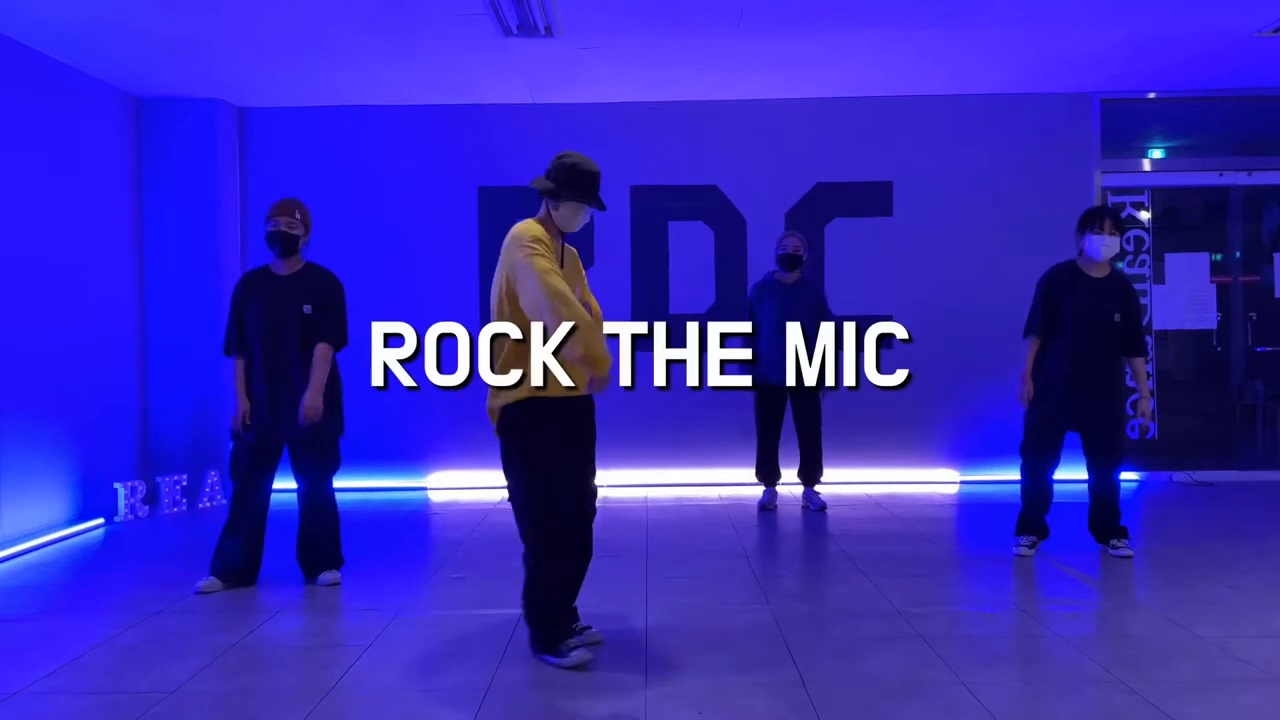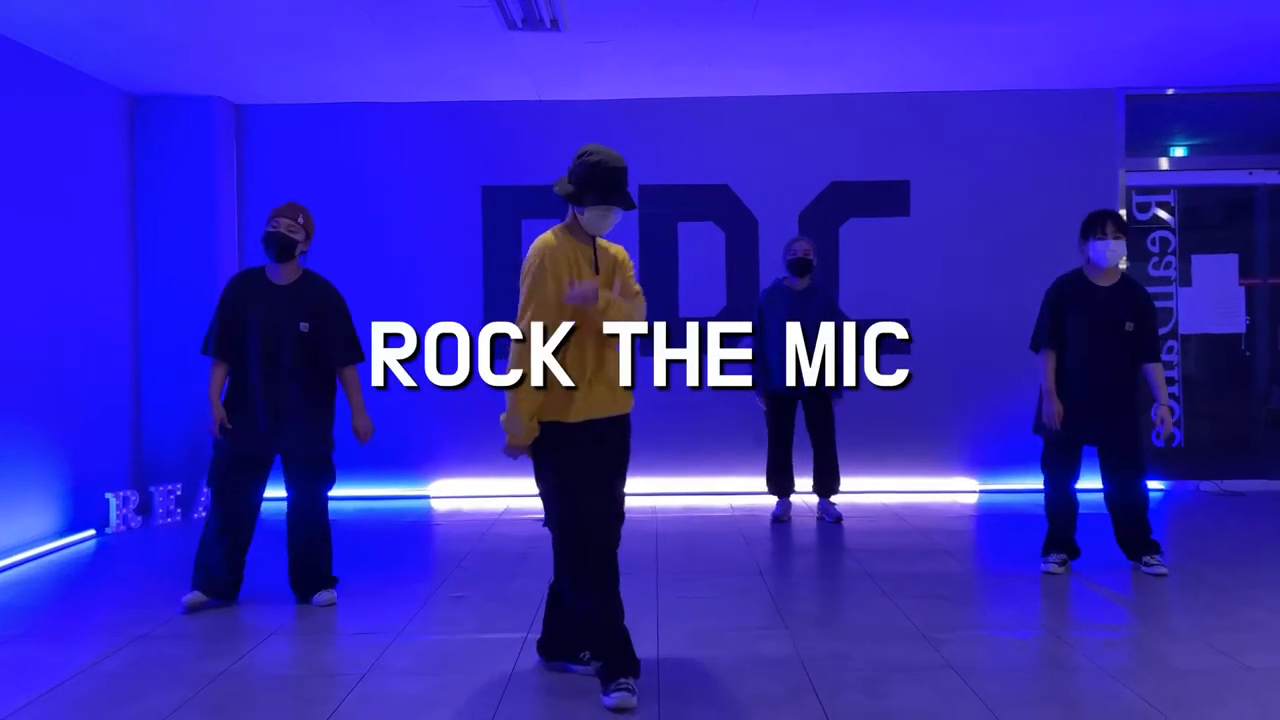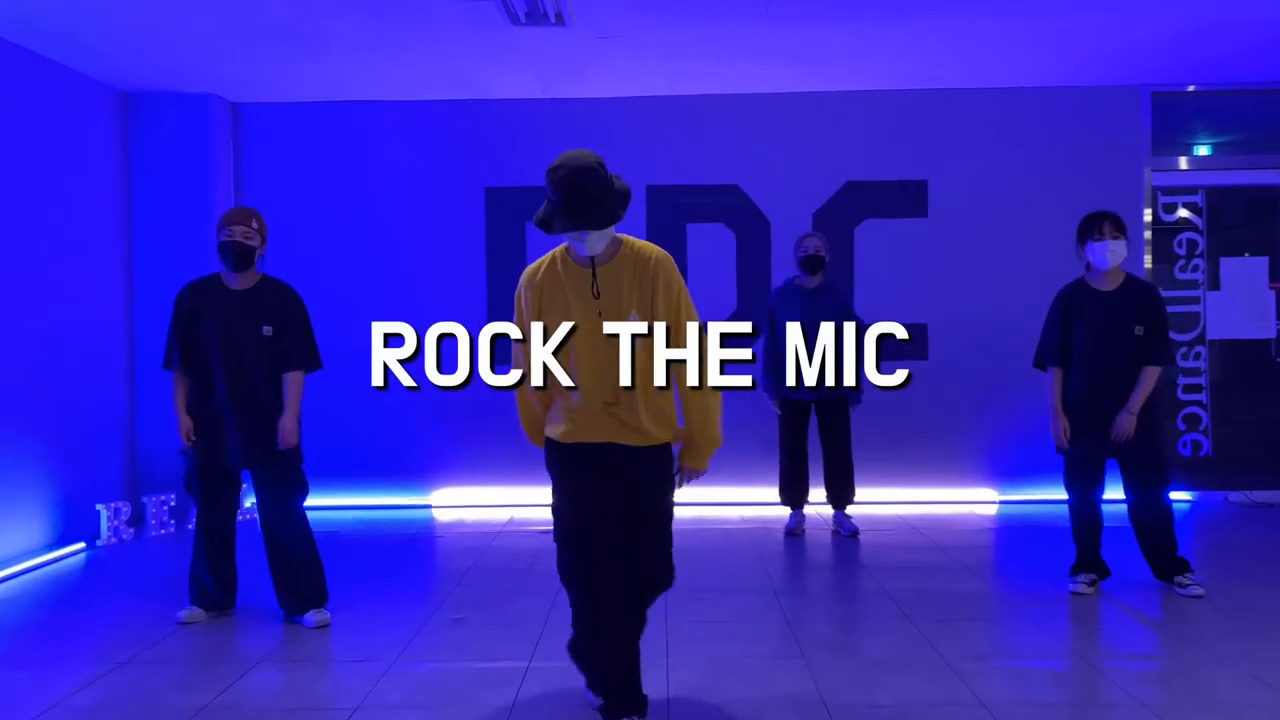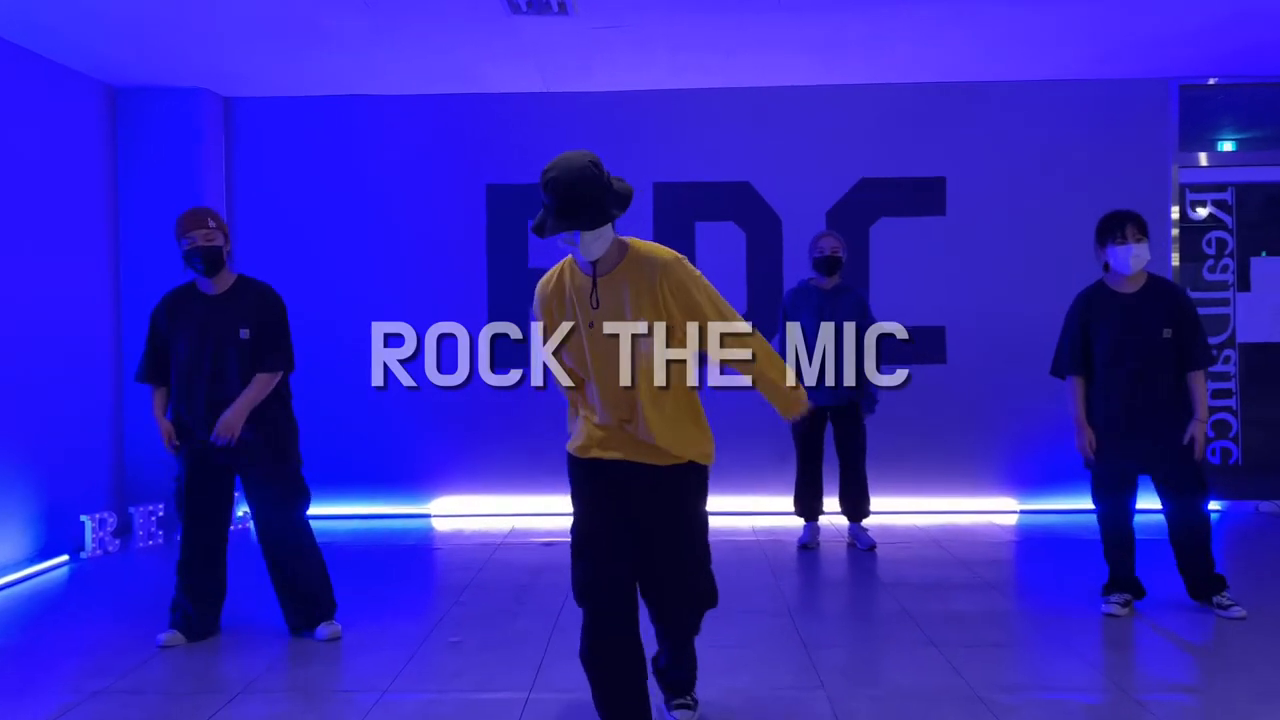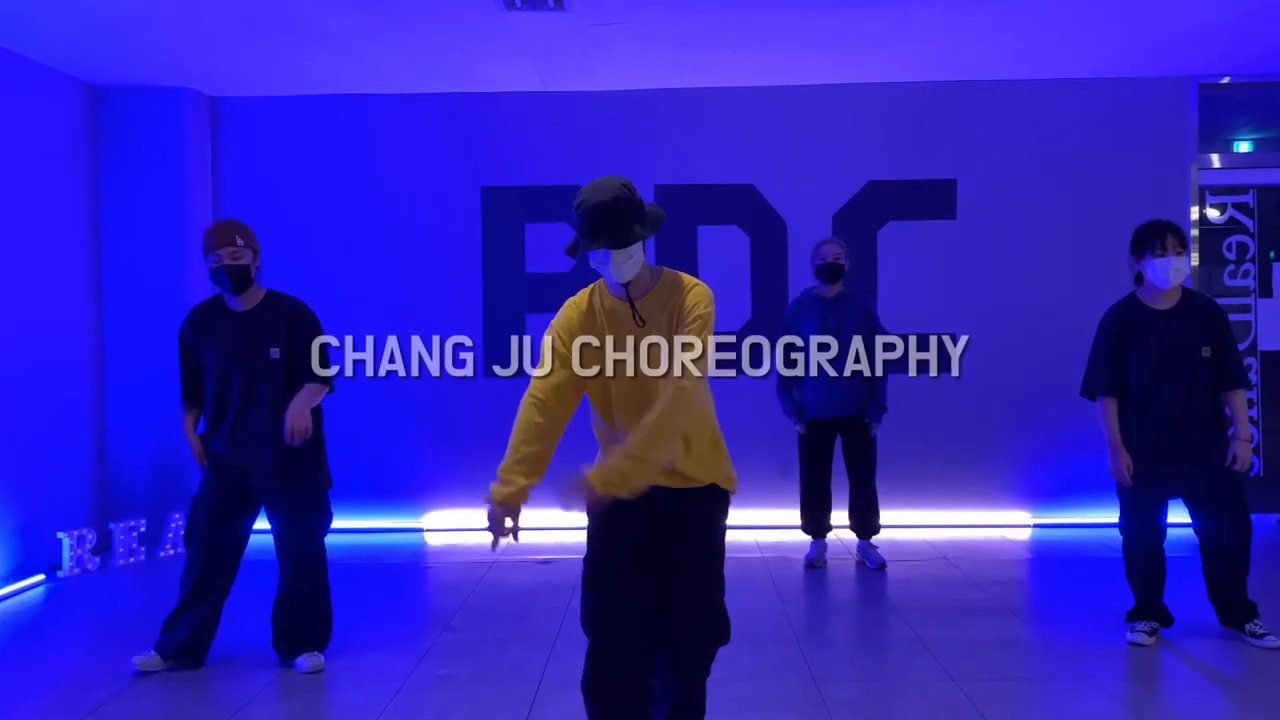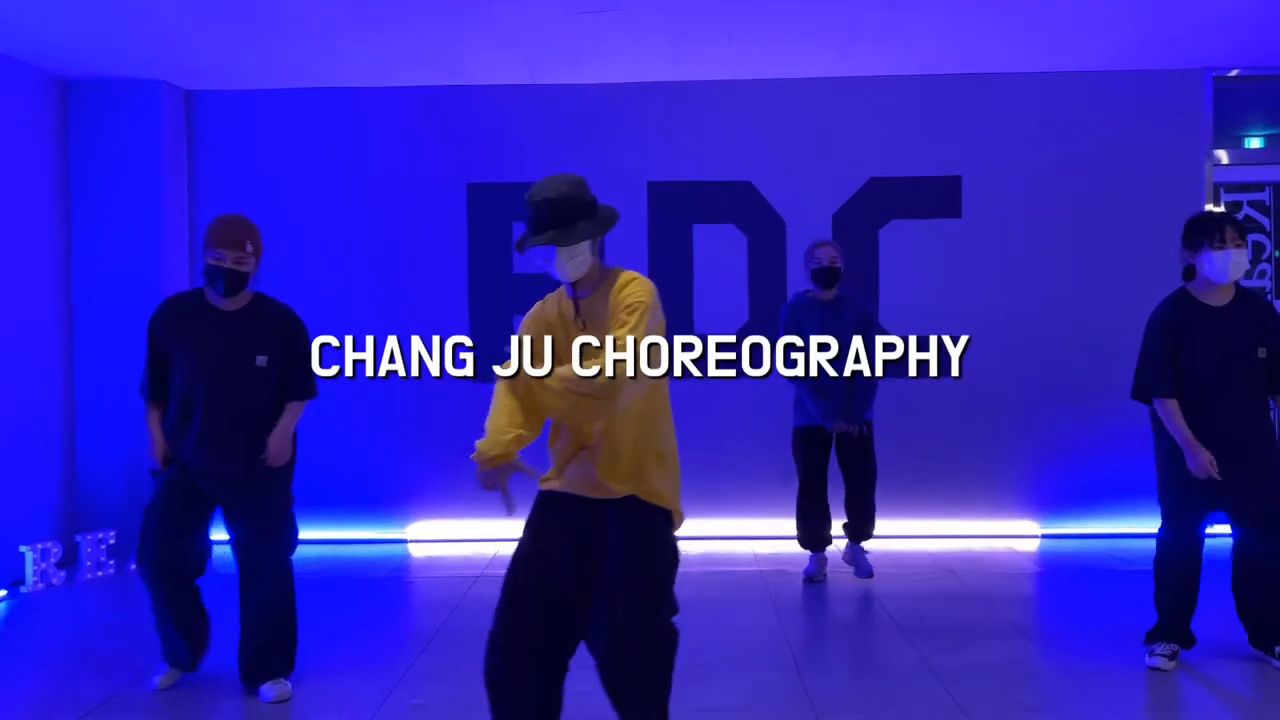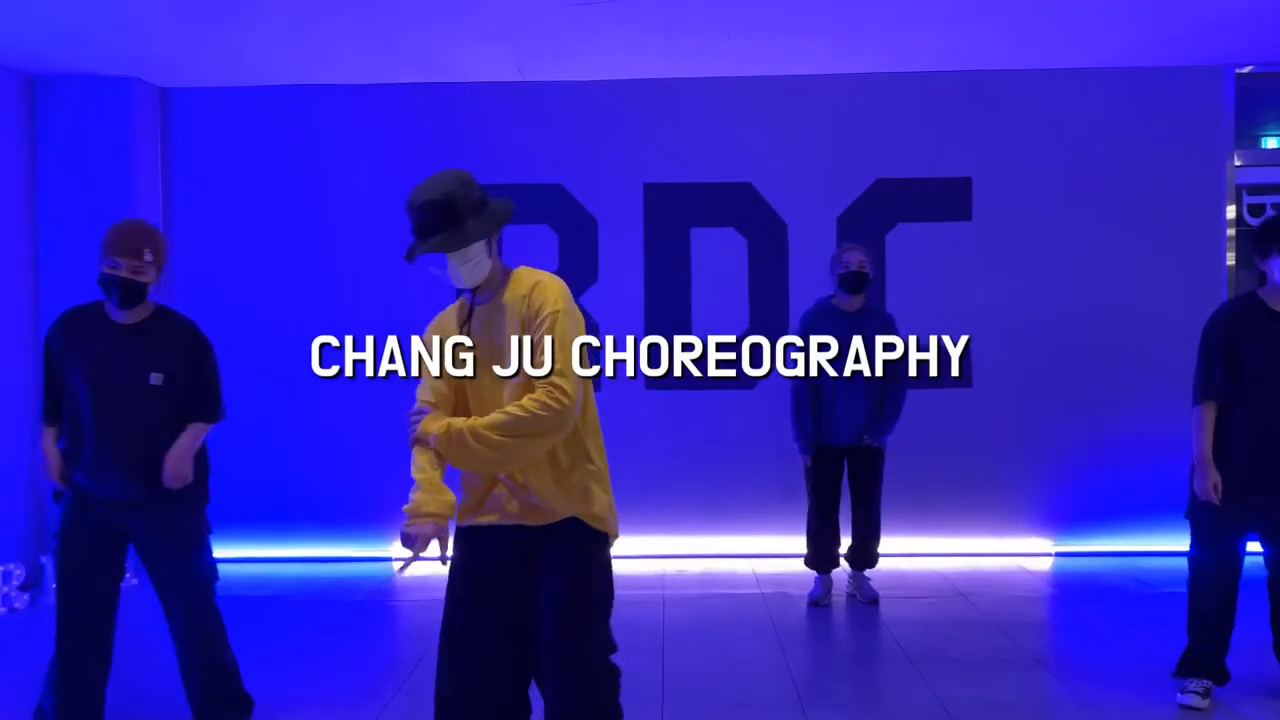
dt=0.4s
person 1, frame 1
left shoulder: (568, 255)
right shoulder: (526, 239)
left elbow: (584, 323)
right elbow: (549, 306)
left wrist: (591, 316)
right wrist: (593, 356)
left hip: (568, 397)
right hip: (527, 402)
left knee: (576, 515)
right knee: (547, 519)
left ankle: (557, 616)
person 1, frame 2
left shoulder: (619, 258)
right shoulder: (549, 252)
left elbow: (634, 321)
right elbow: (531, 344)
left wrist: (600, 301)
right wrist: (521, 424)
left hip: (611, 419)
right hip: (561, 424)
left knee: (594, 542)
right knee: (589, 547)
left ankle: (562, 642)
right ankle: (617, 664)
person 1, frame 3
left shoulder: (653, 266)
right shoulder: (537, 281)
left elbow: (691, 360)
right elbow: (532, 372)
left wrist: (698, 446)
right wrist: (544, 434)
left hip: (647, 446)
right hip: (575, 449)
left knee: (646, 574)
right knee: (591, 585)
left ankle: (601, 661)
person 1, frame 4
left shoulder: (665, 270)
right shoulder: (551, 290)
left elbow: (737, 342)
left wrist: (790, 396)
left hip: (673, 461)
right hip: (596, 463)
left knee: (678, 598)
right knee: (605, 613)
person 1, frame 5
left shoulder: (691, 298)
right shoulder: (577, 315)
left elbow: (679, 395)
right elbow: (544, 400)
left wrist: (613, 474)
right wrist: (512, 485)
left hip: (695, 487)
right hip: (617, 494)
left knee: (689, 639)
right knee: (612, 644)
person 1, frame 6
left shoulder: (633, 294)
right shoulder: (541, 316)
left elbow: (608, 385)
right elbow: (516, 389)
left wrist: (531, 376)
right wrist: (497, 452)
left hip: (636, 495)
right hip: (566, 493)
left knee: (630, 654)
right knee: (517, 647)
person 1, frame 7
left shoulder: (543, 295)
right shoulder: (439, 331)
left elbow: (562, 403)
right elbow: (429, 428)
left wrist: (452, 432)
right wrist: (427, 507)
left hip: (563, 520)
right hip: (485, 527)
person 2, frame 1
left shoulder: (324, 284)
right shoulder: (249, 286)
left elbow: (326, 344)
right elbow: (239, 348)
left wrist: (315, 390)
right wrist: (240, 396)
left hip: (310, 405)
right hip: (261, 405)
left knee: (316, 485)
right knee: (247, 487)
left ankle: (322, 564)
person 2, frame 2
left shoulder: (323, 296)
right shoulder: (239, 288)
left elbow: (344, 360)
right elbow: (221, 353)
left wrist: (359, 411)
right wrist: (215, 400)
left hip: (306, 417)
right hip: (246, 413)
left knee: (308, 500)
right knee: (229, 497)
left ankle: (315, 583)
right ankle: (213, 585)
person 2, frame 3
left shoulder: (284, 299)
right shoulder: (193, 297)
left elbow: (295, 366)
right elbow: (181, 364)
left wrist: (290, 417)
right wrist: (181, 411)
left hip: (270, 426)
right hip: (211, 424)
left knee: (284, 511)
right knee: (212, 511)
left ankle: (306, 601)
right ankle: (210, 598)
person 2, frame 4
left shoulder: (262, 299)
right shoulder: (171, 308)
left elbow: (275, 368)
right elbow: (159, 372)
left wrist: (241, 408)
right wrist: (161, 415)
left hip: (264, 435)
right hip: (199, 436)
left knee: (284, 523)
right knee: (199, 530)
left ankle: (314, 614)
right ankle: (193, 621)
person 2, frame 5
left shoulder: (293, 316)
right shoulder: (198, 323)
left elbow: (322, 377)
right elbow: (193, 390)
left wrist: (302, 404)
right wrist: (192, 433)
left hip: (290, 456)
right hip: (227, 455)
left knee: (299, 549)
right knee: (207, 546)
left ankle: (303, 643)
right ankle: (178, 646)
person 2, frame 6
left shoulder: (281, 322)
right shoulder: (172, 316)
left elbow: (302, 389)
right elbow: (154, 387)
left wrist: (284, 429)
right wrist: (156, 434)
left hip: (257, 468)
right hip: (186, 463)
left knee: (266, 568)
right knee: (159, 555)
left ankle: (269, 669)
right ankle: (184, 651)
person 2, frame 7
left shoulder: (184, 337)
right shoulder: (68, 330)
left elbow: (207, 411)
right elbow: (51, 404)
left wrist: (186, 446)
right wrist: (52, 450)
left hip: (165, 497)
right hip: (88, 494)
left knee: (190, 603)
right knee: (79, 607)
person 3, frame 1
left shoulder: (1123, 289)
right shoulder: (1057, 279)
left elbow: (1134, 347)
right elbow: (1036, 331)
left wrist: (1144, 393)
right wrist: (1027, 375)
left hip: (1103, 390)
right hip: (1052, 386)
left knee: (1106, 463)
right knee: (1038, 460)
left ankle: (1109, 531)
right ankle: (1030, 530)
person 3, frame 2
left shoulder: (1136, 295)
right shoulder: (1064, 289)
left elbow: (1150, 355)
right elbow: (1047, 347)
left wrist: (1162, 401)
right wrist: (1050, 395)
left hip: (1117, 404)
right hip: (1066, 402)
left knee: (1127, 478)
right knee: (1058, 477)
left ankle: (1142, 548)
right ankle: (1060, 547)
person 3, frame 3
left shoulder: (1146, 296)
right shoulder: (1069, 299)
left elbow: (1154, 361)
right elbow: (1055, 362)
left wrist: (1132, 409)
right wrist: (1057, 412)
left hip: (1134, 414)
right hip: (1082, 416)
left knee: (1150, 492)
right knee: (1083, 494)
left ankle: (1172, 567)
right ankle: (1088, 567)
person 3, frame 4
left shoulder: (1171, 297)
right shoulder: (1088, 303)
left elbow: (1194, 364)
right elbow: (1074, 370)
left wrist: (1199, 417)
right wrist: (1080, 423)
left hip: (1169, 424)
right hip: (1110, 427)
left knee: (1189, 506)
right knee: (1113, 509)
left ankle: (1208, 586)
right ankle: (1122, 586)
person 3, frame 5
left shoulder: (1208, 314)
right shoulder: (1120, 319)
left elbow: (1231, 382)
right elbow: (1106, 391)
left wrist: (1242, 435)
right wrist: (1115, 448)
left hip: (1205, 446)
right hip: (1142, 450)
left knee: (1229, 529)
right knee: (1141, 533)
left ankle: (1240, 614)
right ankle: (1148, 613)
person 3, frame 6
right shoulder: (1170, 316)
right elbow: (1160, 393)
right wrist: (1189, 446)
right hip: (1190, 456)
right knee: (1180, 544)
right ankle: (1169, 634)
person 3, frame 7
right shoulder: (1233, 319)
right elbow: (1208, 396)
right wrist: (1204, 464)
right hip: (1231, 473)
right knee: (1214, 569)
right ankle: (1202, 667)
person 4, frame 1
left shoulder: (813, 292)
right shoulder: (760, 290)
right elbow: (751, 334)
right wrist: (750, 374)
right hip: (769, 377)
left knee: (809, 433)
right knee: (767, 433)
left ankle: (810, 489)
right ankle: (769, 489)
person 4, frame 2
left shoulder: (824, 299)
right shoulder: (770, 297)
right elbow: (759, 343)
left wrist: (836, 386)
right wrist: (760, 385)
left hip: (816, 384)
right hip: (779, 386)
left knee: (824, 442)
right knee: (779, 443)
left ankle: (825, 500)
right ankle: (783, 500)
person 4, frame 3
left shoulder: (838, 298)
right shoulder: (781, 296)
right elbow: (772, 346)
left wrist: (853, 392)
right wrist: (772, 389)
left hip: (832, 390)
right hip: (792, 390)
left knee: (838, 452)
right knee: (792, 453)
left ankle: (840, 512)
right ankle: (796, 512)
person 4, frame 4
left shoulder: (855, 300)
right shoulder: (795, 299)
right elbow: (787, 352)
left wrist: (868, 399)
left hip: (847, 398)
right hip: (808, 398)
left knee: (853, 463)
right knee: (808, 464)
left ankle: (856, 525)
right ankle: (810, 525)
person 4, frame 5
left shoulder: (861, 308)
right shoulder: (799, 308)
left wrist: (878, 410)
right wrist: (792, 409)
left hip: (858, 411)
right hip: (814, 412)
left knee: (863, 478)
right knee: (814, 479)
left ankle: (865, 542)
right ankle: (818, 542)
person 4, frame 6
left shoulder: (857, 311)
right shoulder: (795, 311)
left wrist: (858, 411)
right wrist: (827, 414)
left hip: (854, 417)
right hip: (811, 419)
left knee: (863, 481)
right knee: (811, 488)
left ankle: (855, 546)
right ankle: (817, 554)
person 4, frame 7
left shoulder: (882, 323)
right shoulder: (814, 319)
left elbow: (896, 382)
right elbow: (802, 383)
left wrist: (881, 428)
right wrist: (804, 438)
left hip: (867, 437)
right hip: (824, 437)
left knee: (867, 507)
right knee: (822, 509)
left ankle: (859, 574)
right ankle: (822, 576)
